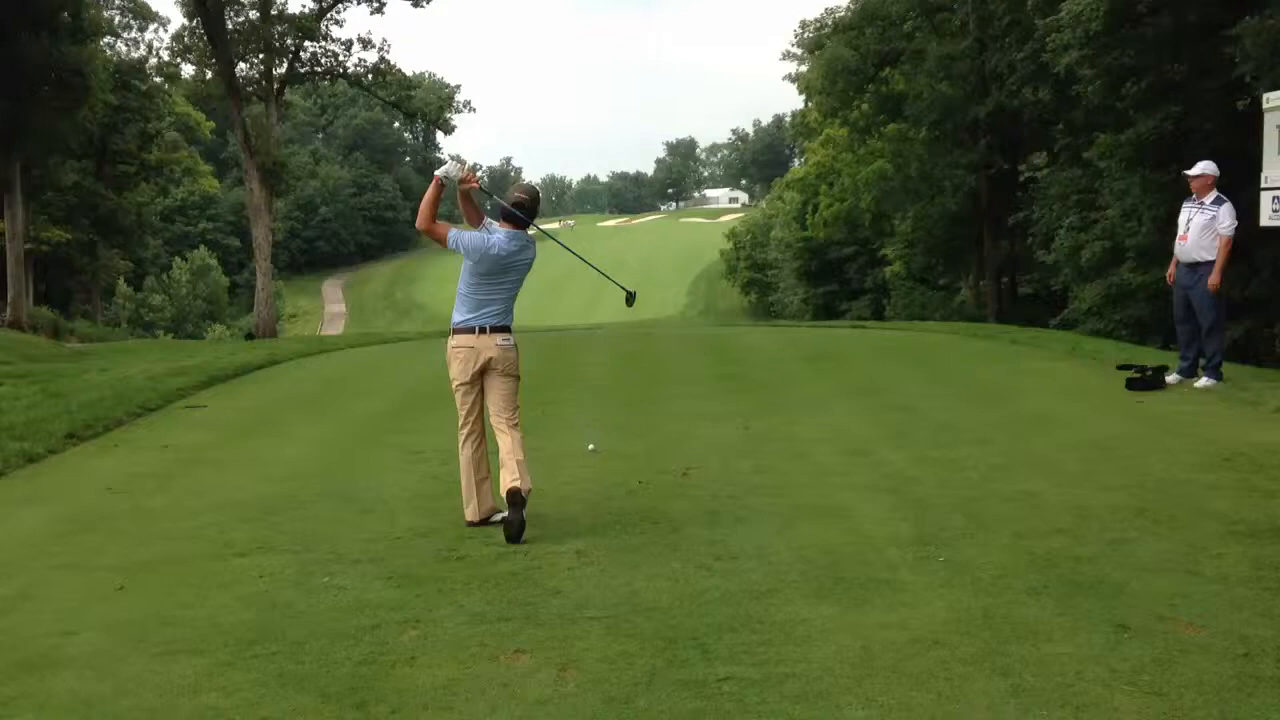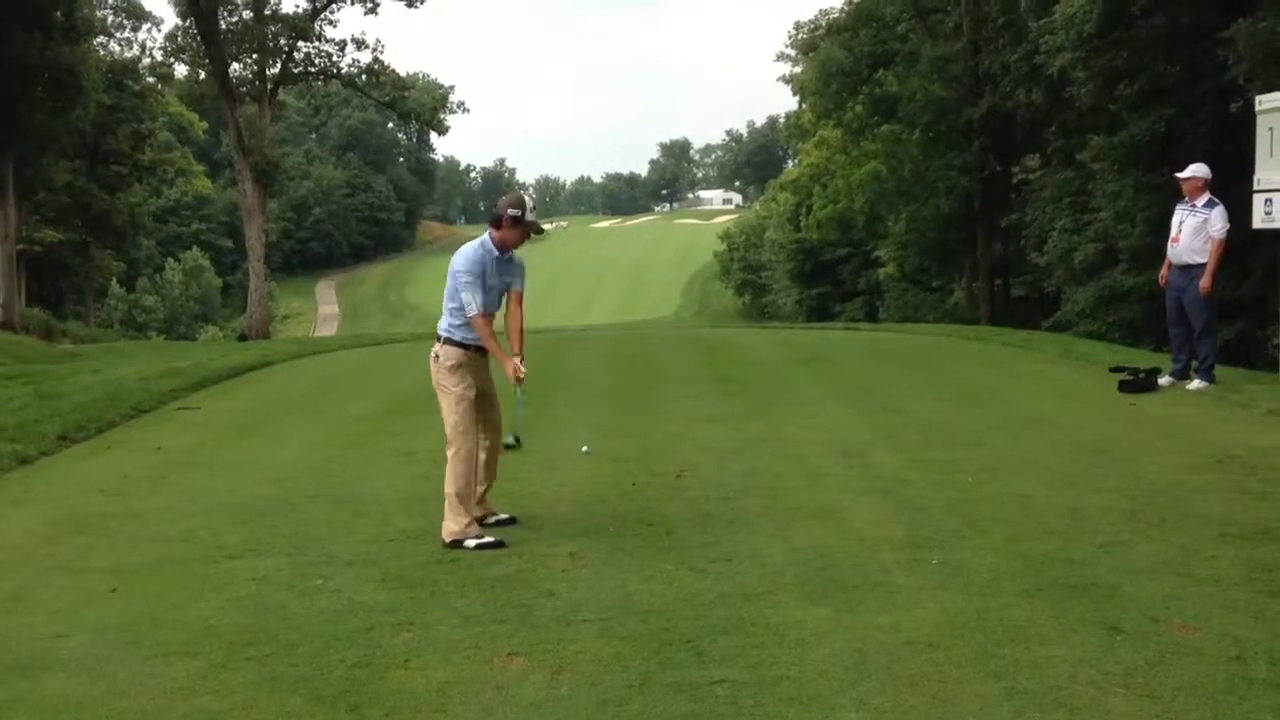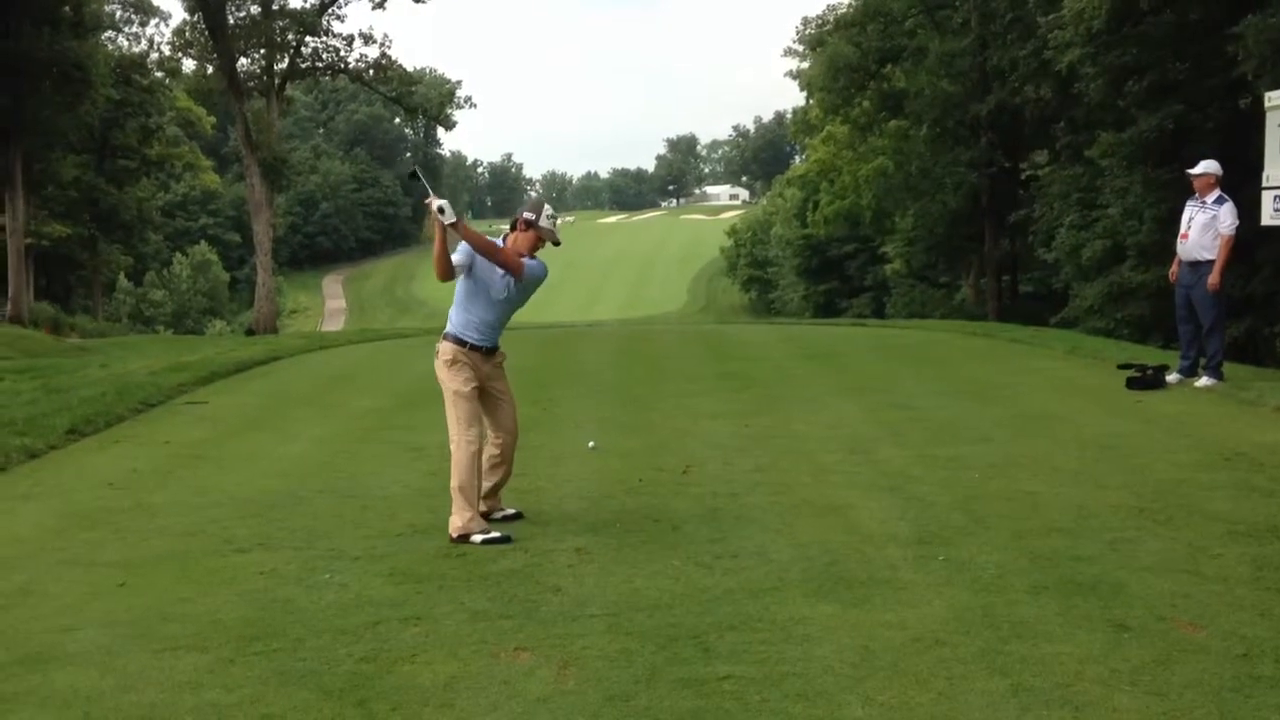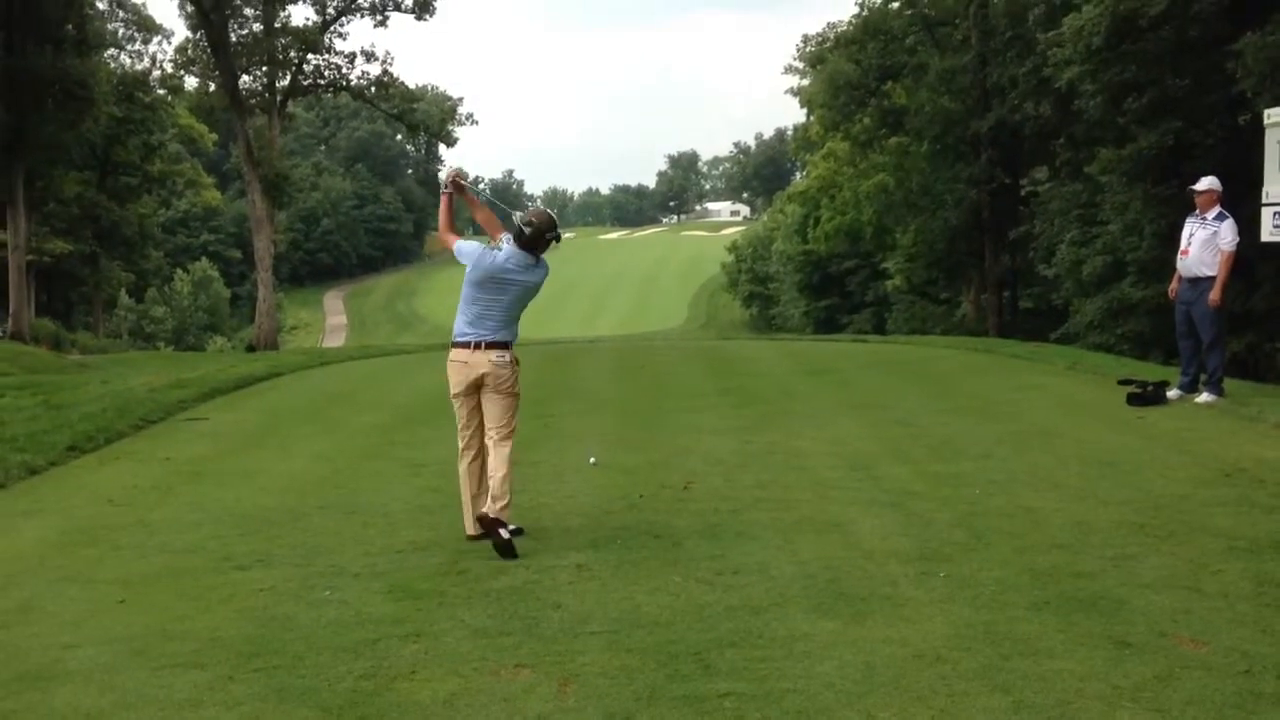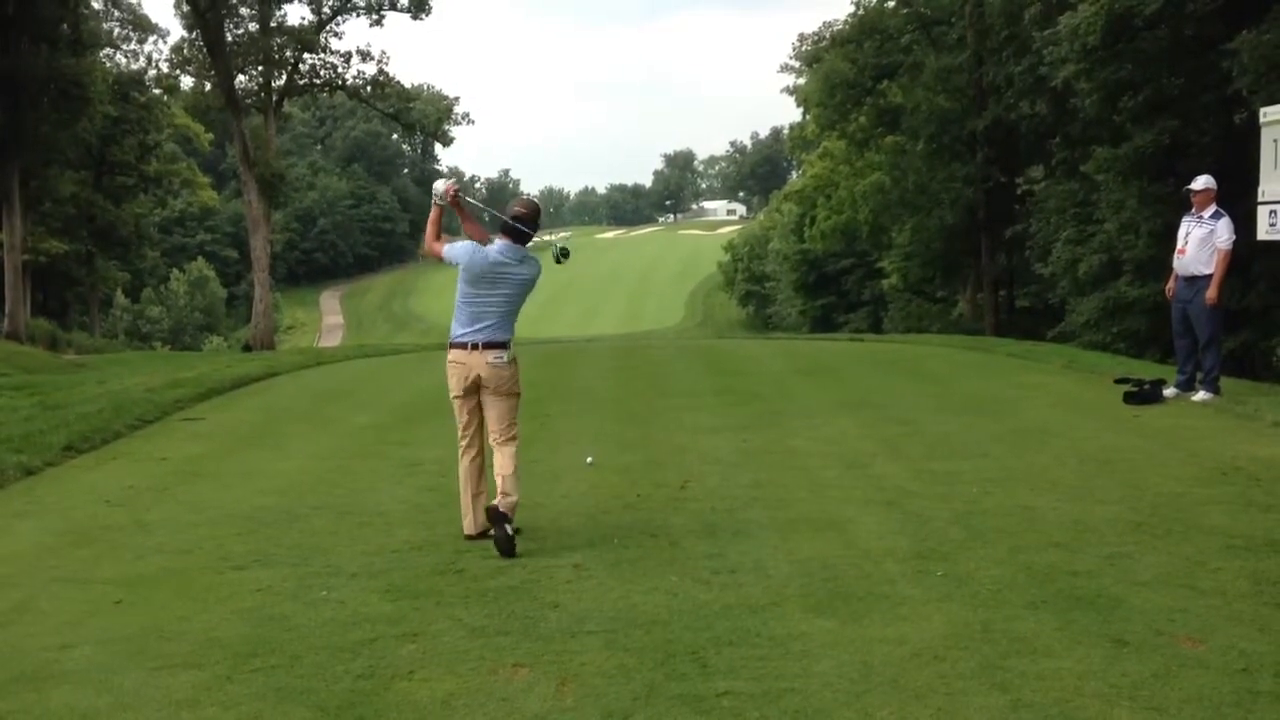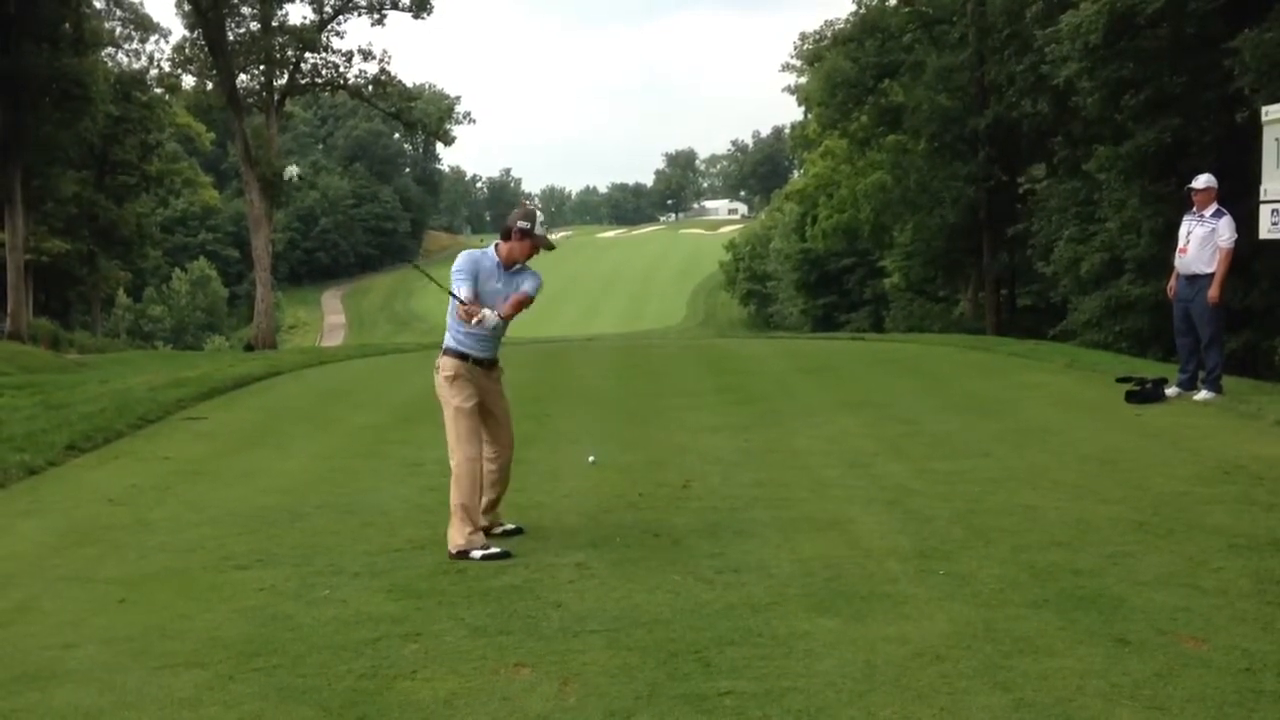
dt=0.7s
person 1, frame 1
left shoulder: (482, 245)
right shoulder: (529, 249)
left elbow: (424, 224)
left wrist: (438, 182)
right wrist: (470, 191)
left hip: (463, 343)
right hip: (501, 343)
left knee: (470, 428)
right knee: (507, 422)
left ankle: (478, 508)
right ankle: (516, 487)
person 1, frame 2
left shoulder: (514, 264)
right shoulder: (469, 256)
left elbow: (515, 311)
right elbow: (476, 318)
left wrist: (517, 357)
right wrist: (504, 359)
left hip: (475, 358)
right hip: (452, 356)
left knee: (489, 435)
right knee: (463, 440)
left ankle: (478, 508)
right ankle: (458, 528)
person 1, frame 3
left shoulder: (536, 271)
right shoulder: (471, 248)
left elbow: (494, 255)
right elbow: (443, 274)
left wrist: (455, 223)
right wrist: (440, 227)
left hip: (490, 357)
right hip: (456, 353)
left knee: (505, 433)
right knee: (467, 436)
left ankle: (487, 504)
right ankle: (464, 523)
person 1, frame 4
left shoulder: (481, 258)
right shoulder: (539, 272)
left elbow: (444, 234)
right elbow: (499, 230)
left wrist: (448, 192)
right wrist: (468, 191)
left hip: (460, 358)
right hip: (499, 361)
left knee: (469, 444)
right knee: (500, 439)
left ankle: (477, 520)
right ankle: (494, 512)
person 1, frame 5
left shoulder: (474, 255)
right shoulder: (532, 269)
left elbow: (430, 246)
left wrist: (441, 202)
right wrist: (459, 206)
left hip: (459, 357)
right hip: (498, 360)
left knee: (470, 442)
right knee: (505, 440)
left ankle: (478, 516)
right ankle: (501, 506)
person 1, frame 6
left shoulder: (529, 277)
right shoulder: (469, 260)
left elbow: (518, 302)
right elbow: (464, 307)
left wrist: (496, 315)
right wrist: (476, 313)
left hip: (488, 370)
right hip: (457, 368)
left knee: (500, 447)
right knee: (467, 454)
left ankle: (486, 519)
right ankle: (464, 539)
person 2, frame 1
left shoulder: (1222, 206)
right shoulder: (1187, 204)
left elbow: (1226, 241)
left wrist: (1216, 273)
right wrist: (1173, 265)
left hip: (1205, 270)
right hip: (1183, 269)
left knee: (1209, 323)
right knee: (1183, 321)
left ankle: (1212, 372)
right ankle: (1186, 368)
person 2, frame 2
left shoulder: (1214, 209)
right shoulder: (1180, 206)
left elbow: (1217, 244)
left wrist: (1207, 276)
right wrist: (1165, 267)
left hip: (1196, 273)
right hip: (1176, 271)
left knee: (1201, 325)
right knee: (1176, 323)
left ankle: (1205, 374)
right ankle: (1179, 370)
person 2, frame 3
left shoulder: (1224, 205)
right shoulder: (1191, 202)
left elbow: (1227, 240)
left wrist: (1216, 272)
right wrist: (1176, 263)
left hip: (1205, 269)
right hip: (1186, 268)
left knee: (1210, 322)
right knee: (1185, 320)
left ankle: (1213, 371)
right ankle: (1187, 367)
person 2, frame 4
left shoulder: (1224, 222)
right shoulder: (1191, 219)
left elbow: (1227, 256)
left wrist: (1217, 289)
right wrist: (1175, 280)
left hip: (1206, 286)
right hip: (1186, 284)
left knee: (1210, 338)
right knee: (1185, 336)
left ankle: (1213, 387)
right ankle: (1187, 383)
person 2, frame 5
left shoulder: (1220, 220)
right shoulder: (1187, 218)
left elbow: (1223, 255)
left wrist: (1214, 287)
right wrist: (1172, 279)
left hip: (1203, 284)
right hip: (1182, 283)
left knee: (1207, 337)
right knee: (1182, 335)
left ankle: (1209, 386)
right ankle: (1184, 382)
person 2, frame 6
left shoulder: (1221, 219)
right shoulder: (1187, 217)
left elbow: (1225, 253)
left wrist: (1216, 286)
right wrist: (1173, 278)
left hip: (1204, 283)
right hip: (1183, 282)
left knee: (1209, 336)
right knee: (1183, 334)
left ankle: (1211, 385)
right ankle: (1186, 381)
